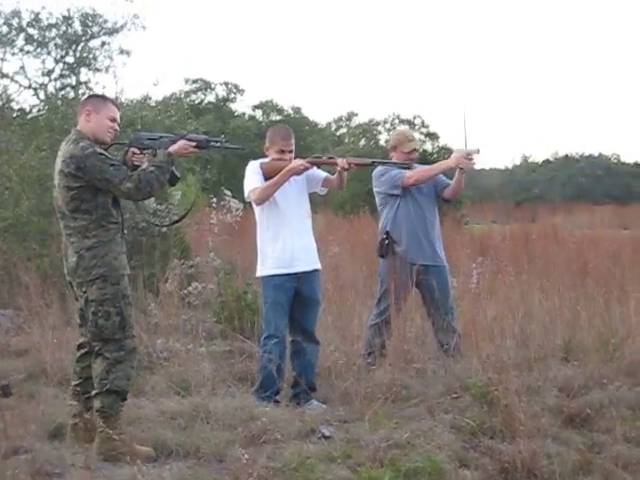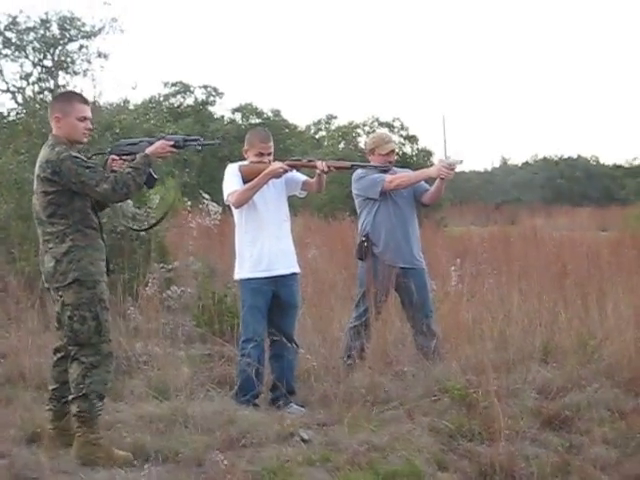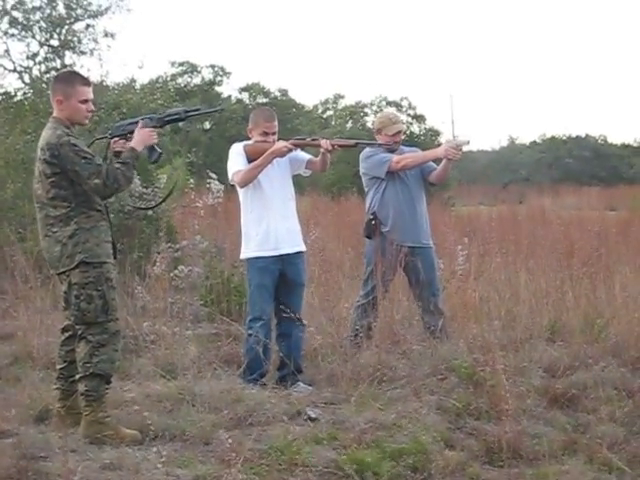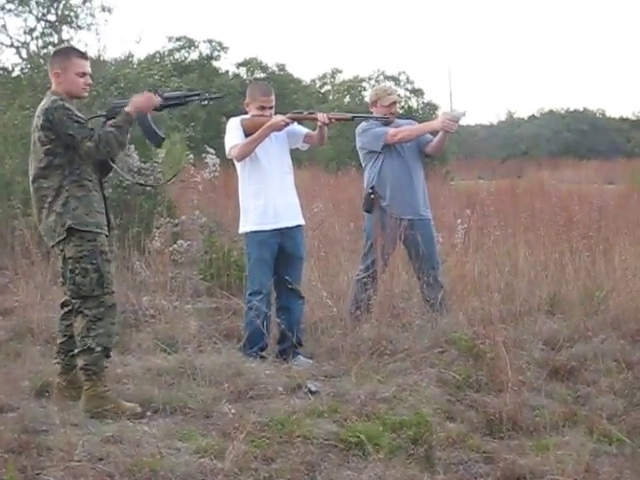
dt=1s
person 1, frame 1
left shoulder: (73, 149)
right shoulder: (84, 153)
left elbow: (113, 187)
right elbow: (136, 188)
left wrist: (129, 165)
right wrist: (169, 154)
left hip: (85, 262)
right hip: (101, 263)
left knee: (93, 341)
right knee: (117, 345)
left ankle: (83, 420)
right ankle: (109, 435)
person 1, frame 2
left shoulder: (55, 156)
right shoulder: (62, 158)
left elbow: (92, 200)
right elbow: (114, 191)
left wrist: (109, 172)
right wrist: (147, 157)
left hip: (66, 267)
right hip: (79, 268)
left knee: (71, 347)
right knee: (94, 350)
left ankle: (59, 426)
right ankle: (87, 439)
person 1, frame 3
left shoulder: (57, 138)
right shoulder: (62, 140)
left elbow: (92, 184)
right elbow: (106, 184)
left wrist: (114, 156)
right wrist: (134, 149)
left hip: (73, 249)
right hip: (84, 250)
left knee: (78, 327)
right knee: (101, 330)
left ankle: (67, 407)
right ankle: (95, 418)
person 1, frame 4
left shoulder: (56, 111)
right shoulder: (56, 110)
left elbow: (90, 167)
right elbow: (98, 149)
left wrist: (111, 133)
right wrist: (128, 115)
left hip: (68, 221)
right hip: (77, 222)
left knee: (76, 301)
right knee: (98, 302)
left ankle: (68, 379)
right ankle: (95, 393)
person 2, frame 1
left shoulder: (303, 169)
right shoulder: (256, 168)
left elbow: (335, 185)
right elbow: (257, 197)
left wrist: (341, 171)
right wrist: (287, 171)
left hip: (308, 265)
right hip: (276, 267)
left knee: (306, 334)
right knee: (275, 334)
left ankle: (303, 393)
right ankle: (266, 397)
person 2, frame 2
left shoulder: (282, 172)
right shoulder: (235, 171)
left elbow: (314, 189)
right elbow: (236, 201)
left wrist: (320, 174)
right wrist: (266, 175)
left hip: (286, 269)
right hip: (254, 271)
left knee: (285, 338)
right knee: (253, 339)
left ankle: (282, 397)
right ankle: (245, 401)
person 2, frame 3
left shoulder: (286, 151)
right shoulder: (239, 151)
left elbow: (319, 168)
right elbow: (241, 180)
left wrist: (325, 153)
right wrist: (271, 154)
left hip: (292, 247)
right hip: (260, 250)
left knee: (292, 317)
right knee: (260, 318)
left ankle: (290, 376)
right ankle: (253, 380)
person 2, frame 4
left shoulder: (284, 125)
right shoulder: (236, 125)
left elbow: (316, 141)
right elbow: (237, 154)
left wrist: (322, 127)
right wrist: (267, 128)
left hip: (291, 221)
right hip: (258, 224)
left knee: (291, 289)
right knee: (259, 291)
left ankle: (289, 349)
right ankle: (253, 353)
person 3, frame 1
left shoulder: (428, 172)
right shoulder: (382, 174)
left elbow: (450, 193)
right elbow: (411, 179)
left wrist: (460, 171)
right wrist: (448, 163)
left hip: (433, 255)
right hip: (398, 256)
left knee: (445, 312)
right knee: (385, 311)
right ankle: (370, 362)
person 3, frame 2
left shoulder: (407, 175)
right shoulder: (361, 177)
left elbow: (429, 198)
right elbow: (393, 183)
left wrist: (441, 179)
right wrist: (431, 172)
left hip: (411, 258)
right hip: (377, 258)
left knee: (423, 314)
right knee: (364, 314)
left ankle: (433, 362)
right ankle: (350, 363)
person 3, frame 3
left shoulder: (414, 153)
right shoulder: (369, 156)
left elbow: (436, 178)
right elbow: (400, 163)
left wrist: (448, 159)
right wrist: (437, 152)
left hip: (419, 237)
right hip: (385, 237)
left knee: (430, 293)
right knee: (371, 293)
left ankle: (440, 341)
right ankle: (357, 343)
person 3, frame 4
left shoulder: (410, 125)
right shoulder: (365, 130)
left elbow: (432, 149)
right elbow: (395, 137)
left wrist: (444, 131)
right wrist: (434, 124)
left hip: (418, 210)
right hip: (384, 211)
left knee: (429, 266)
right knee: (371, 266)
left ankle: (440, 314)
right ankle: (357, 316)
